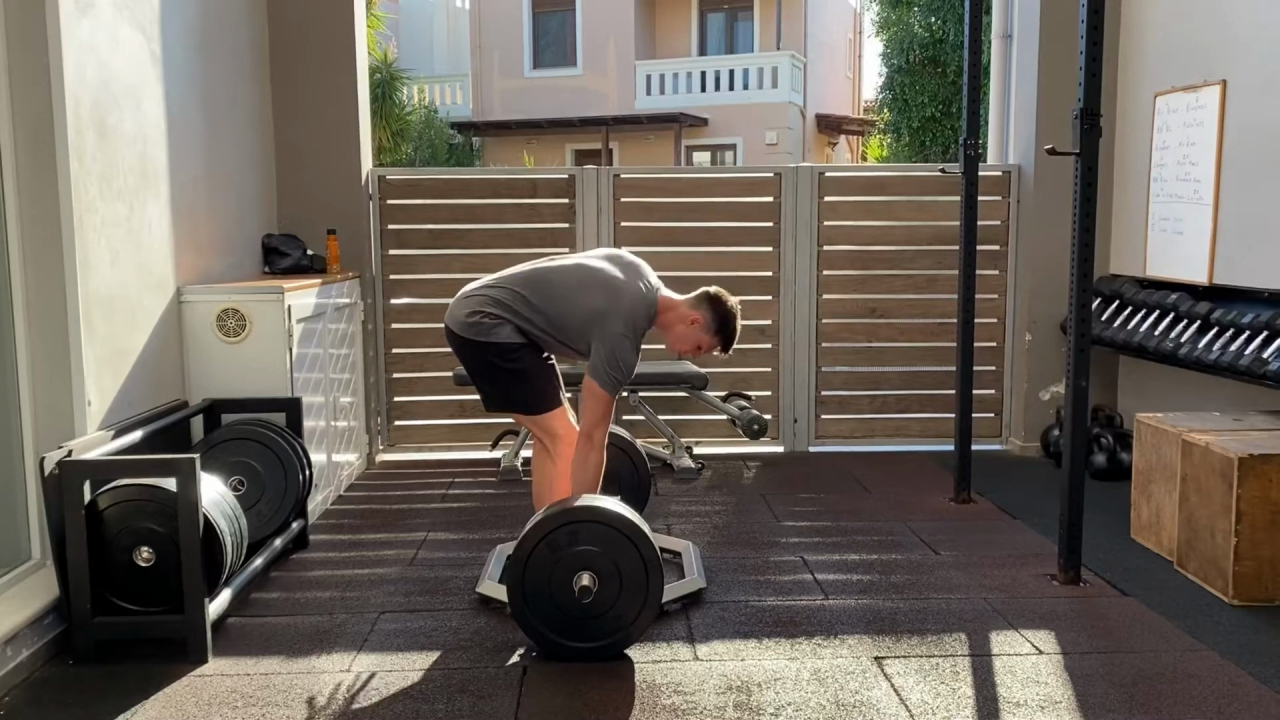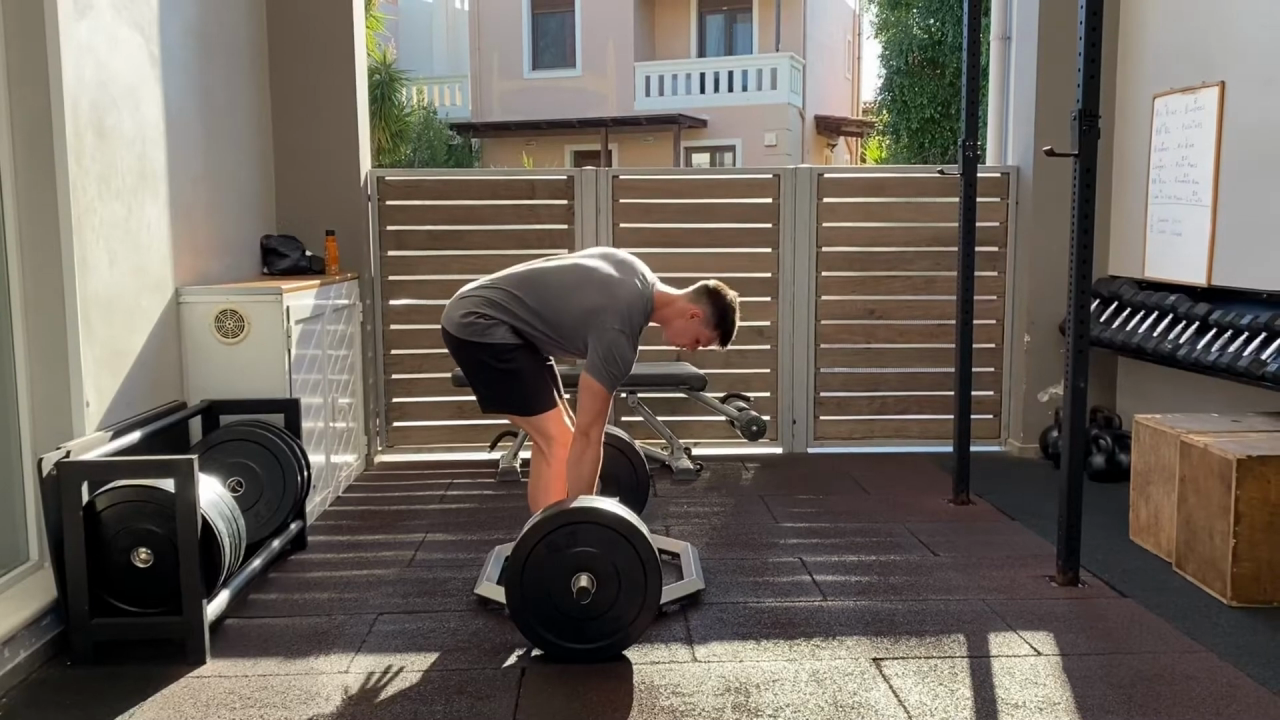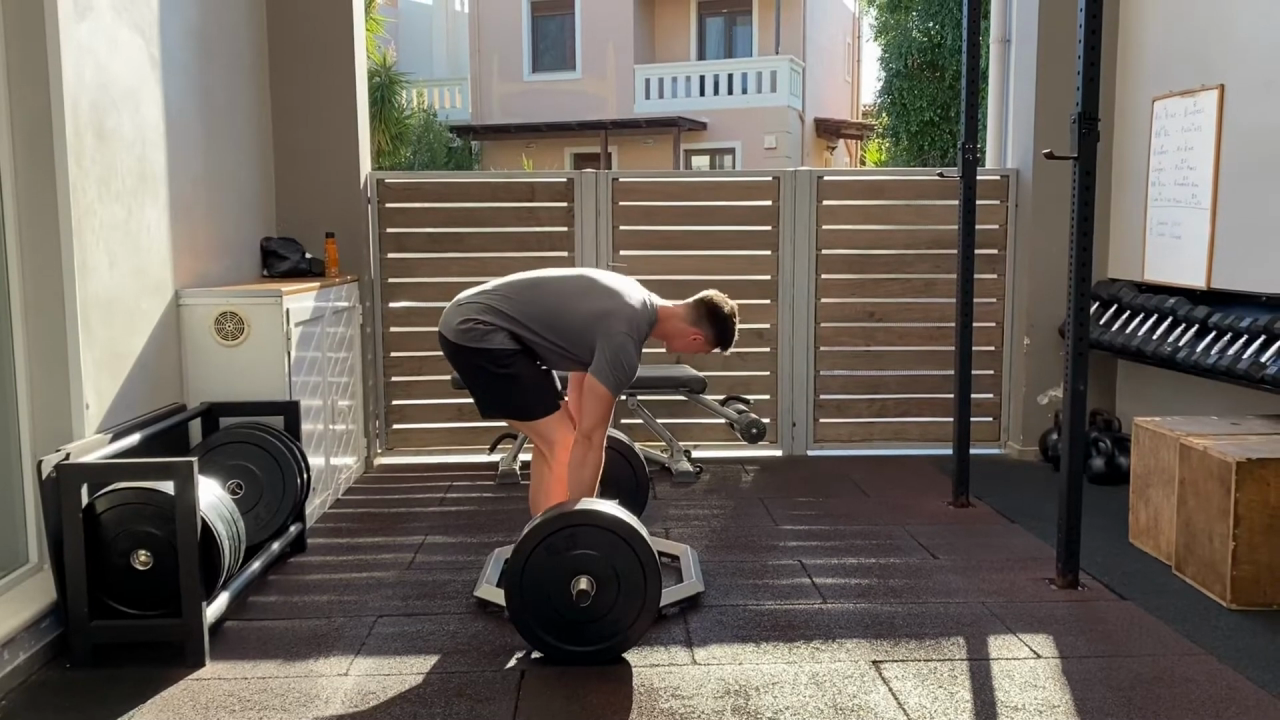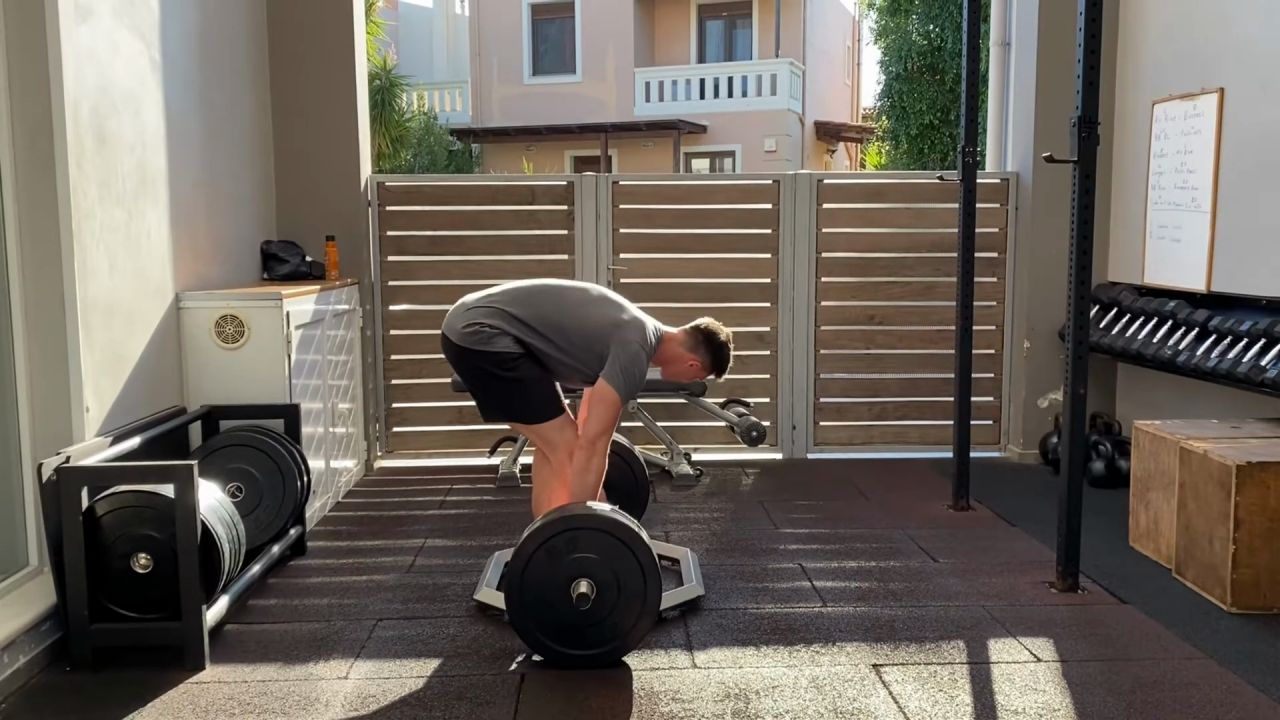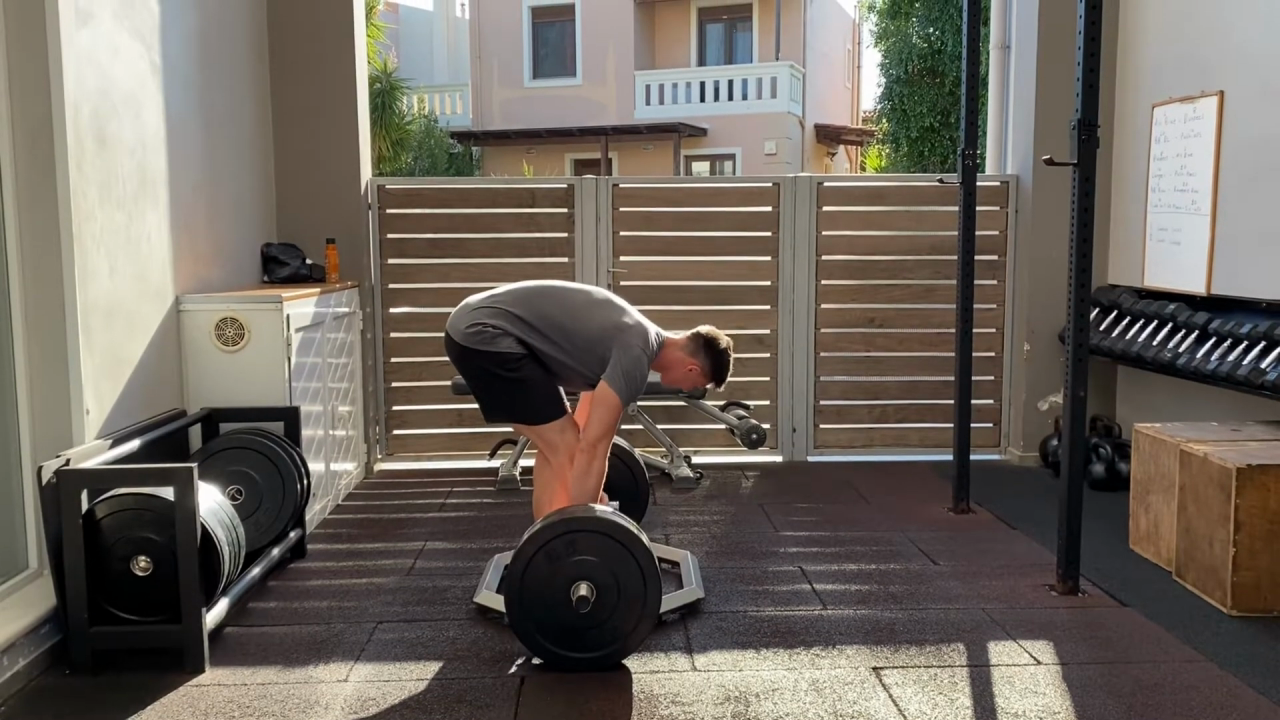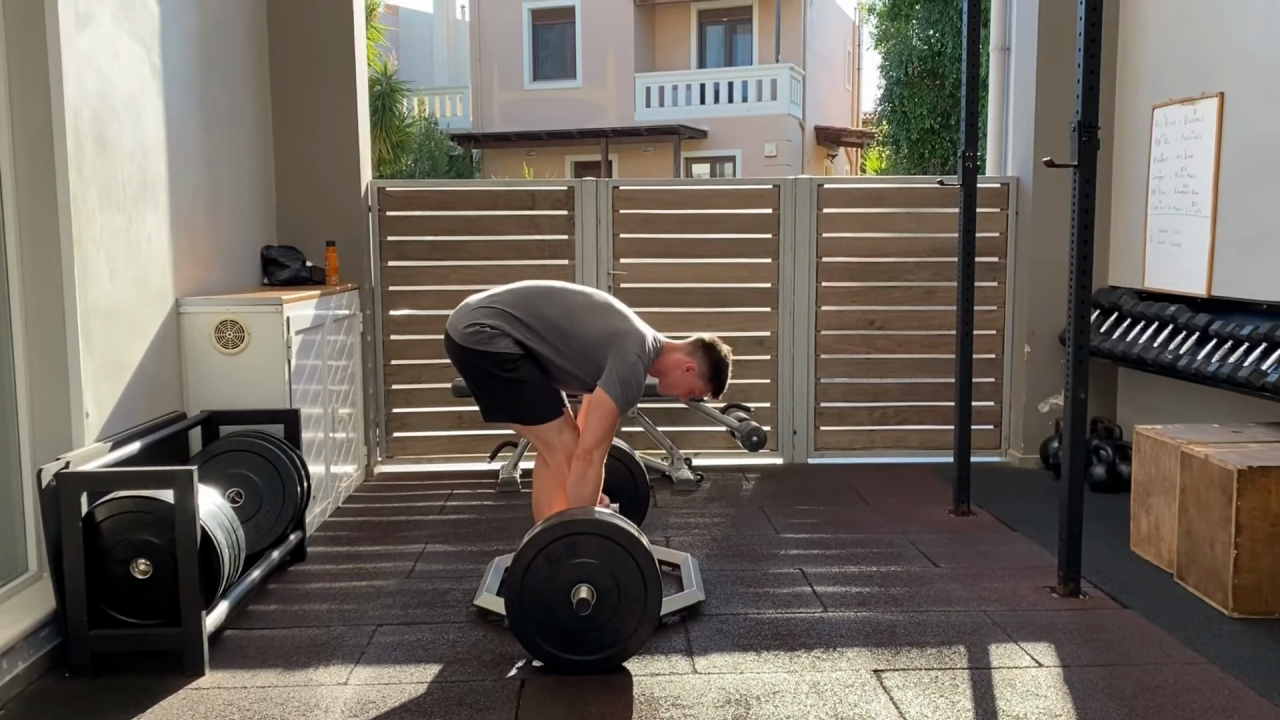
dt=0.4s
person 1, frame 1
left shoulder: (640, 276)
right shoulder: (621, 335)
right elbow: (592, 438)
left hip: (480, 315)
right hip: (483, 322)
left knee: (554, 436)
right knee: (563, 440)
person 1, frame 2
left shoulder: (637, 275)
right shoulder: (617, 332)
right elbow: (588, 435)
left hip: (479, 316)
right hip: (479, 323)
left knee: (553, 437)
right knee: (558, 441)
person 1, frame 3
left shoulder: (635, 302)
right shoulder: (624, 338)
right elbow: (590, 439)
left hip: (475, 324)
right hip: (477, 331)
left knee: (555, 439)
right knee: (559, 446)
person 1, frame 4
left shoulder: (634, 331)
right shoulder: (635, 351)
right elbow: (592, 444)
left wrist: (590, 490)
left hip: (474, 326)
right hip: (480, 333)
left knee: (556, 443)
right knee: (564, 448)
person 1, frame 5
left shoulder: (635, 337)
right shoulder: (636, 356)
left elbow: (585, 433)
right elbow: (592, 448)
left wrist: (588, 493)
left hip: (478, 328)
right hip: (483, 333)
left knee: (558, 445)
right knee: (564, 450)
person 1, frame 6
left shoulder: (635, 344)
right shoulder: (632, 361)
right elbow: (588, 454)
left wrist: (588, 493)
left hip: (479, 328)
right hip: (481, 332)
left knee: (558, 446)
right knee: (562, 450)
